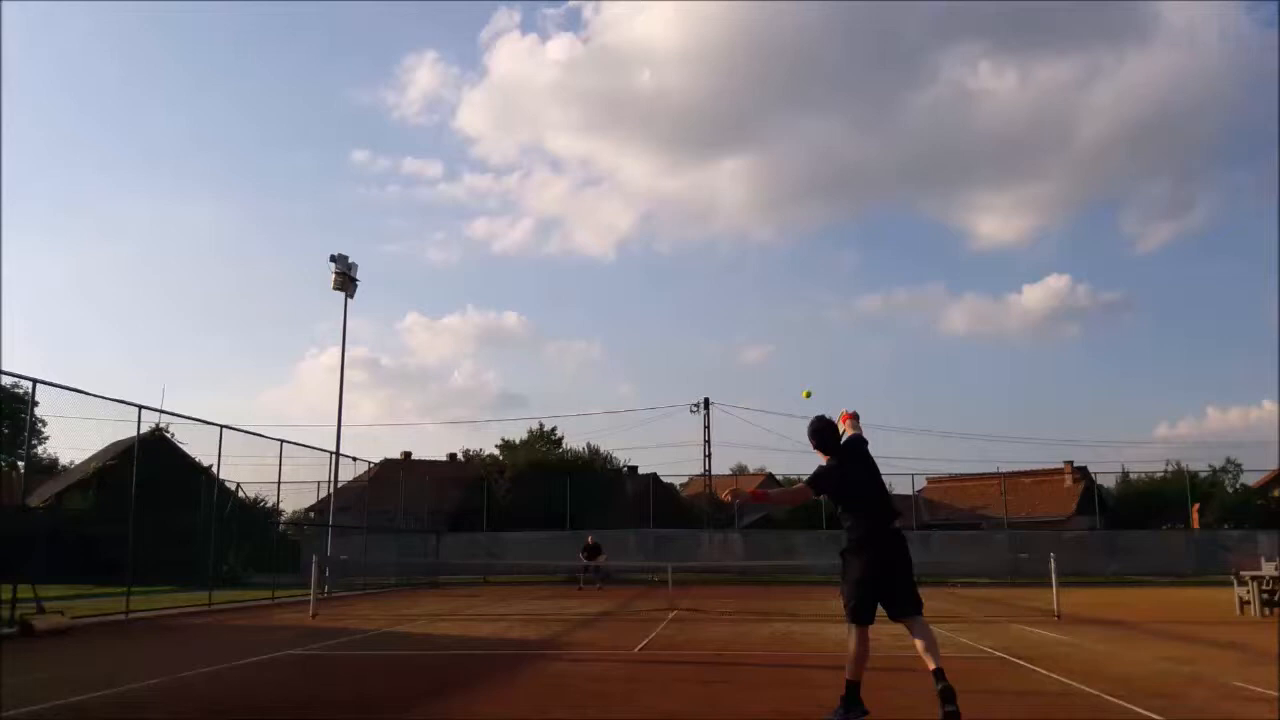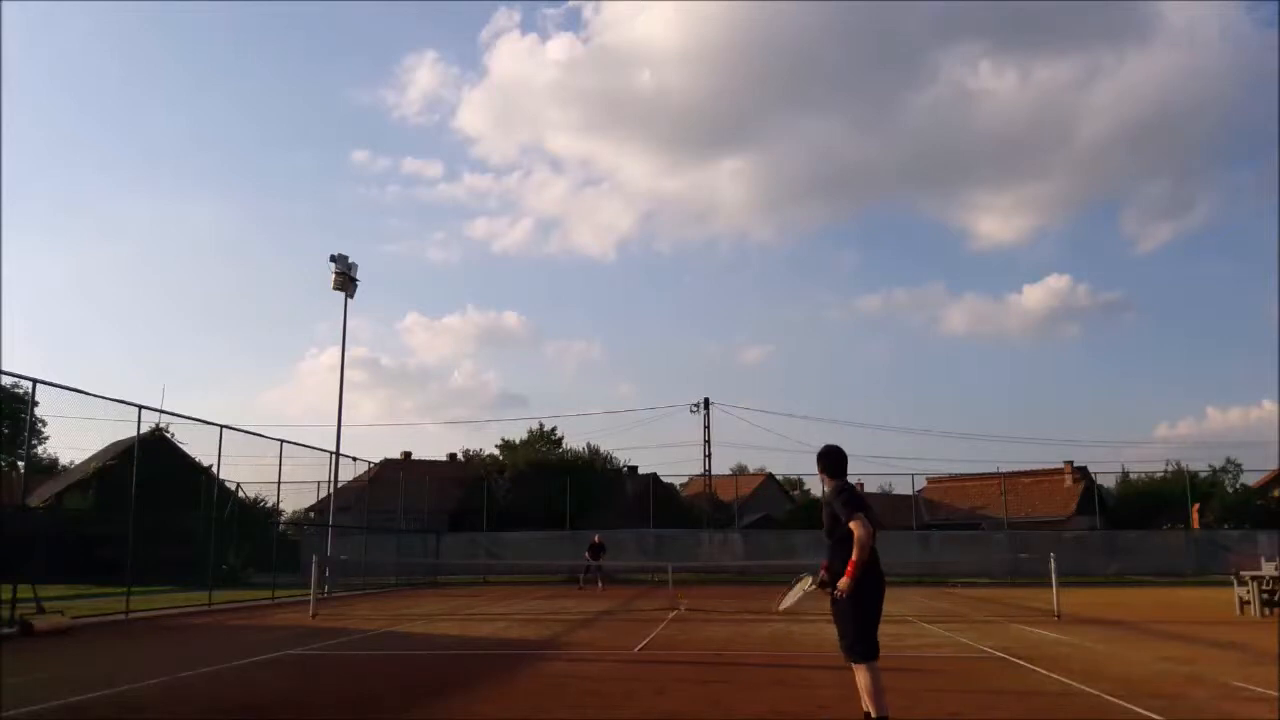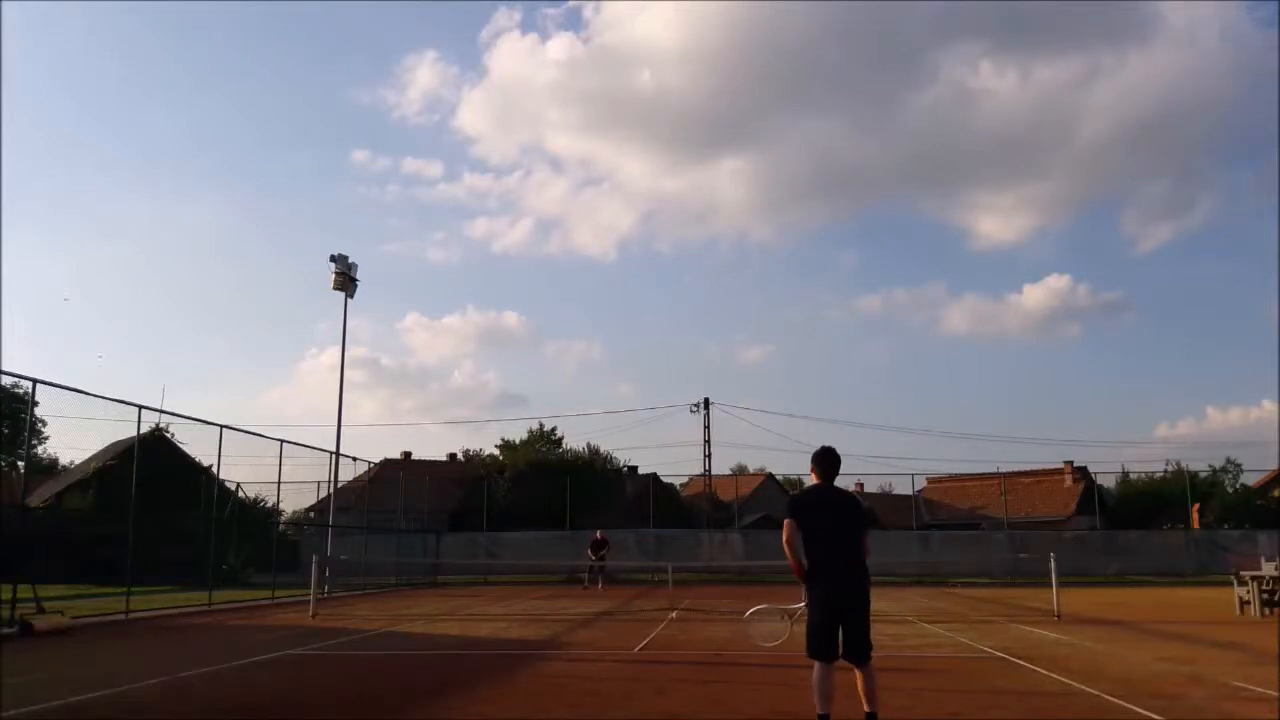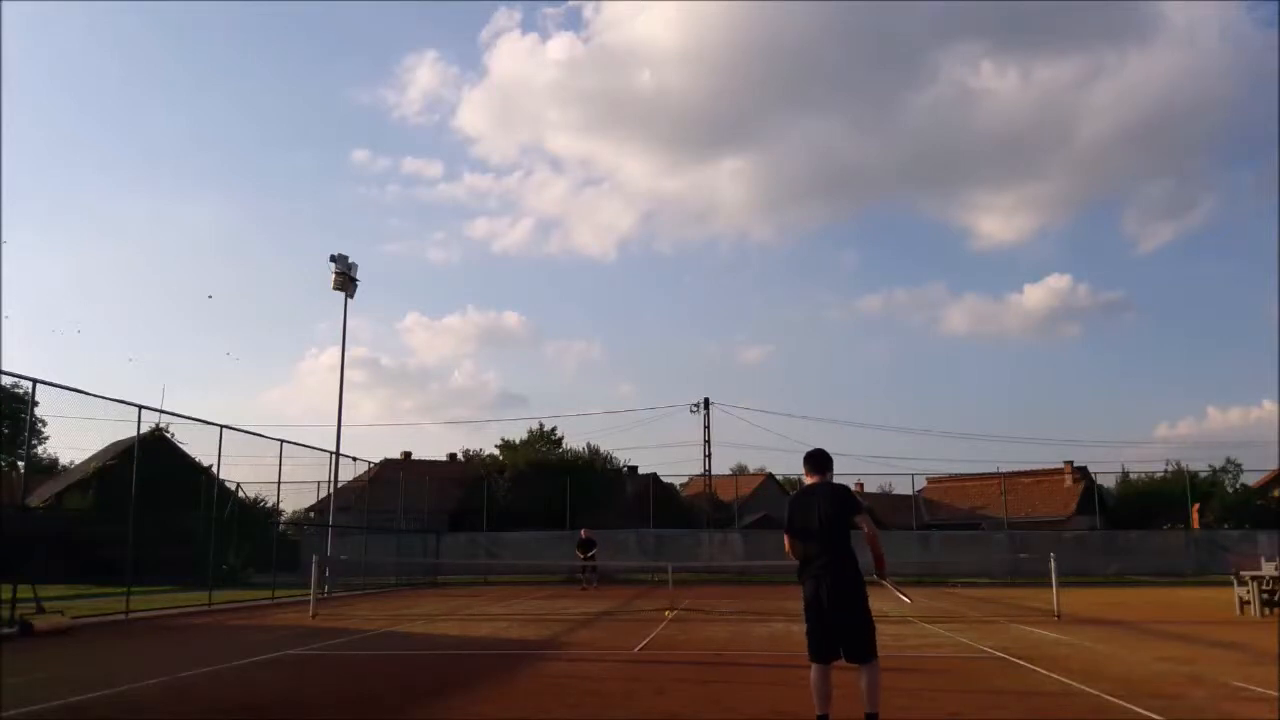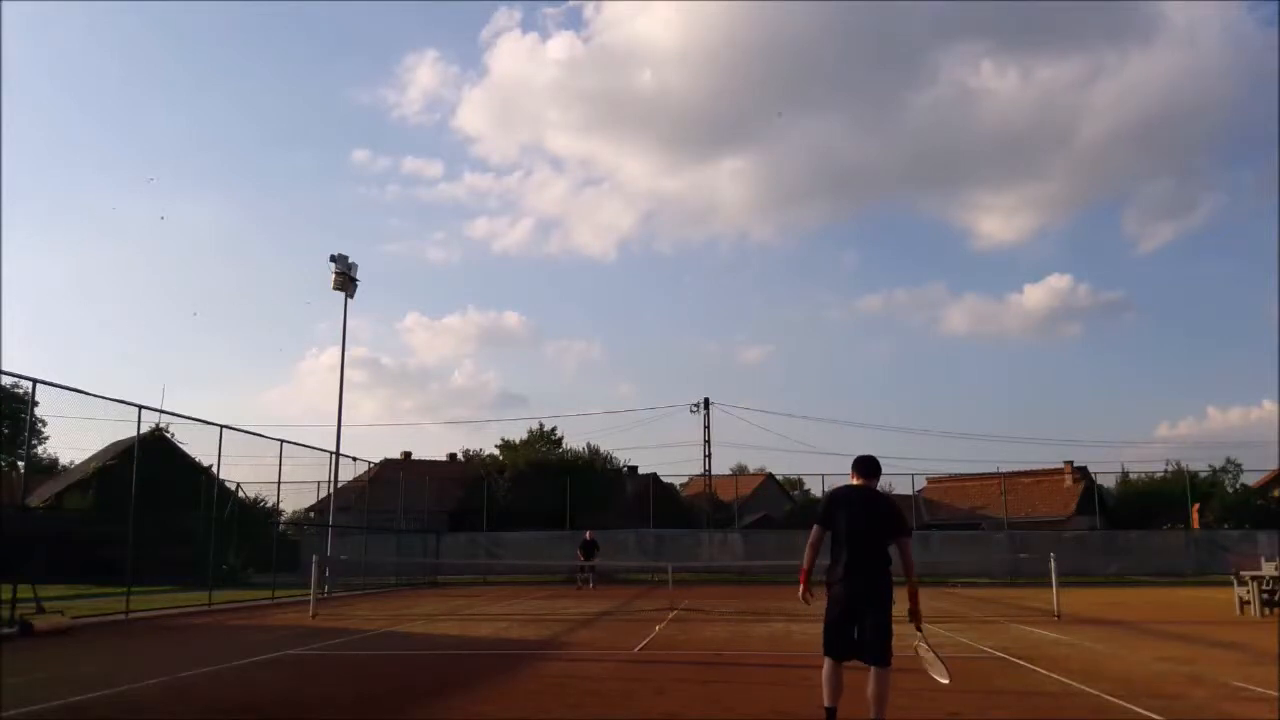
dt=0.7s
person 1, frame 1
left shoulder: (829, 471)
right shoulder: (856, 448)
left elbow: (799, 493)
right elbow: (853, 427)
left wrist: (752, 494)
right wrist: (848, 420)
left hip: (864, 551)
right hip: (893, 544)
left knee: (859, 628)
right knee: (913, 620)
right ankle: (940, 680)
person 1, frame 2
left shoulder: (839, 494)
right shoulder: (843, 493)
left elbow: (864, 533)
left wrist: (850, 574)
right wrist: (828, 568)
left hip: (856, 587)
right hip: (864, 584)
left knee: (862, 659)
right knee: (862, 658)
person 1, frame 3
left shoulder: (800, 500)
right shoulder: (853, 501)
left elbow: (788, 536)
right elbow: (864, 548)
left wrist: (801, 573)
left hip: (822, 585)
right hip: (856, 583)
left knee: (823, 660)
right knee: (862, 659)
person 1, frame 4
left shoulder: (794, 501)
right shoulder: (840, 493)
left elbow: (791, 549)
right elbow: (869, 531)
right wrist: (880, 564)
left hip: (811, 583)
right hip: (844, 580)
left knee: (820, 660)
right knee: (866, 658)
person 1, frame 5
left shoulder: (834, 497)
right shoulder: (889, 505)
left elbow: (814, 542)
right elbow: (906, 557)
left wrist: (804, 581)
right wrist: (914, 600)
left hip: (840, 583)
right hip: (877, 585)
left knee: (833, 656)
right knee: (879, 663)
